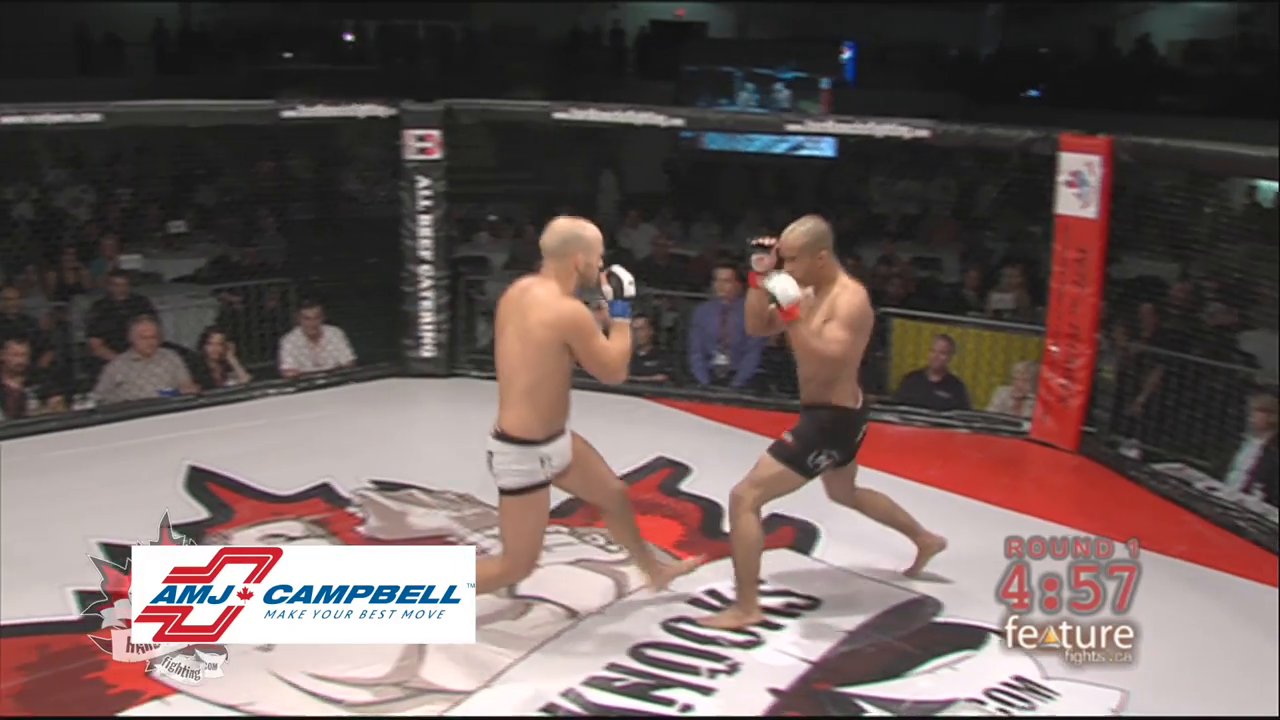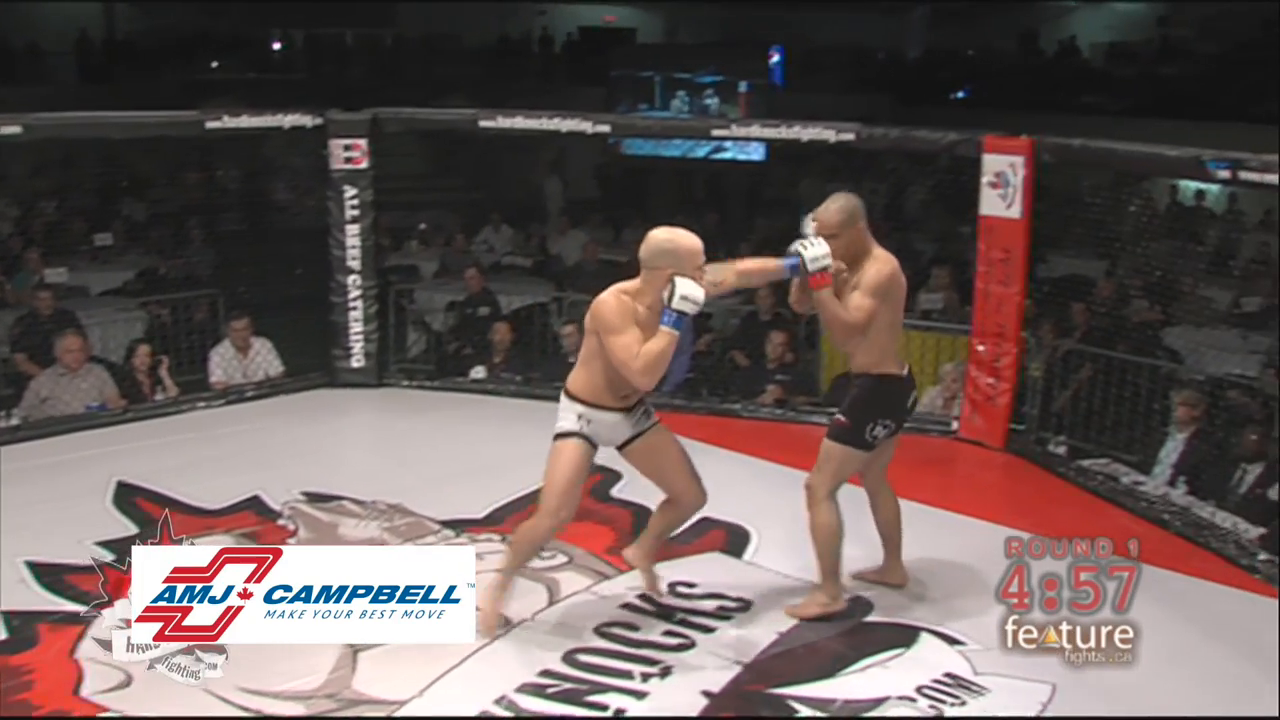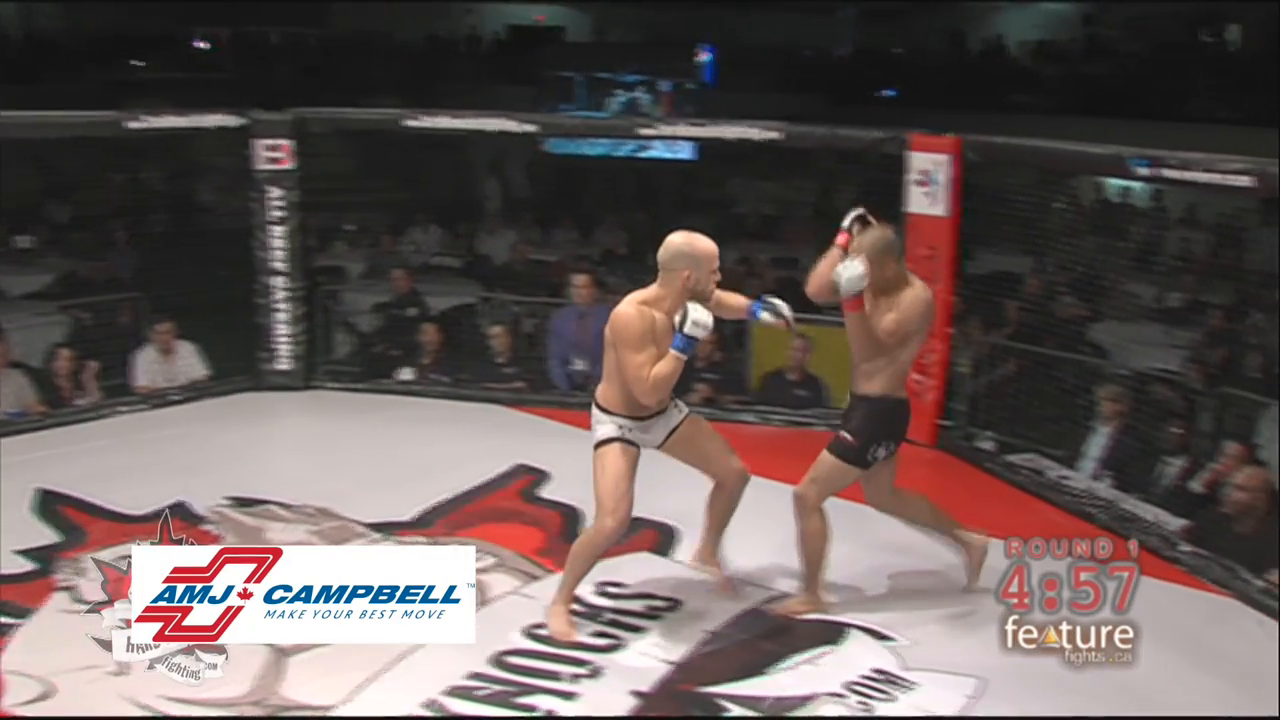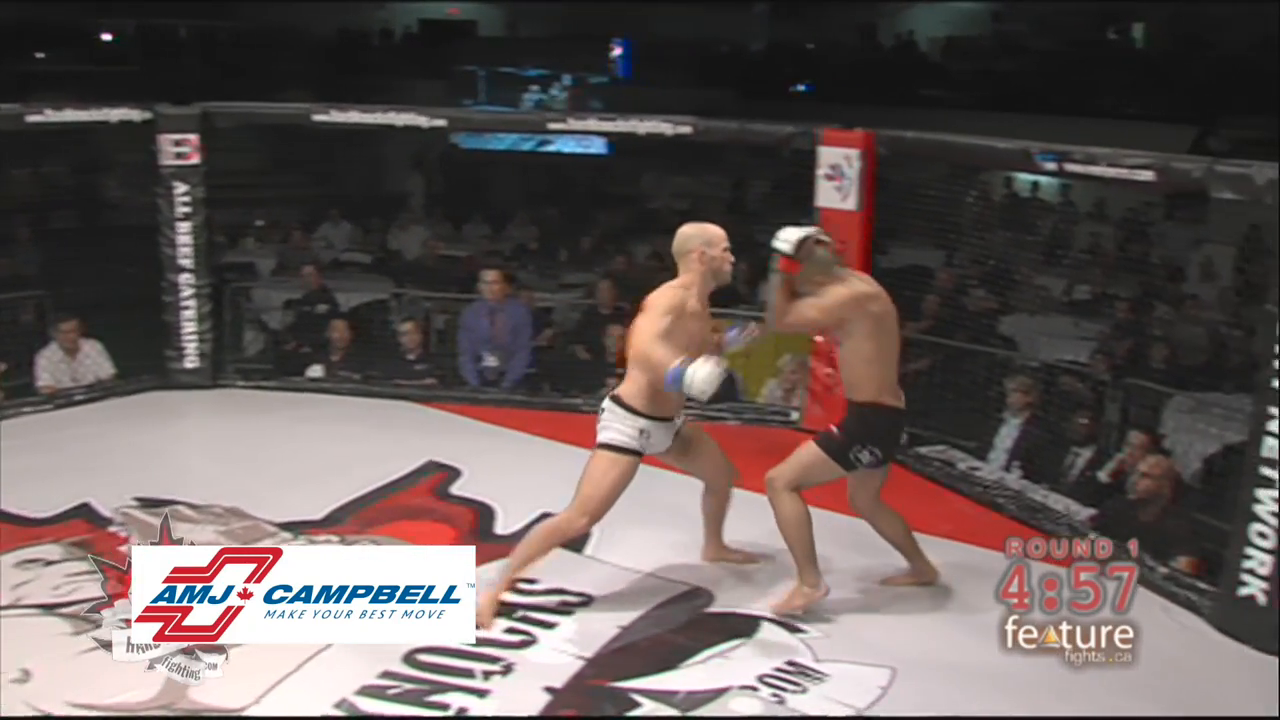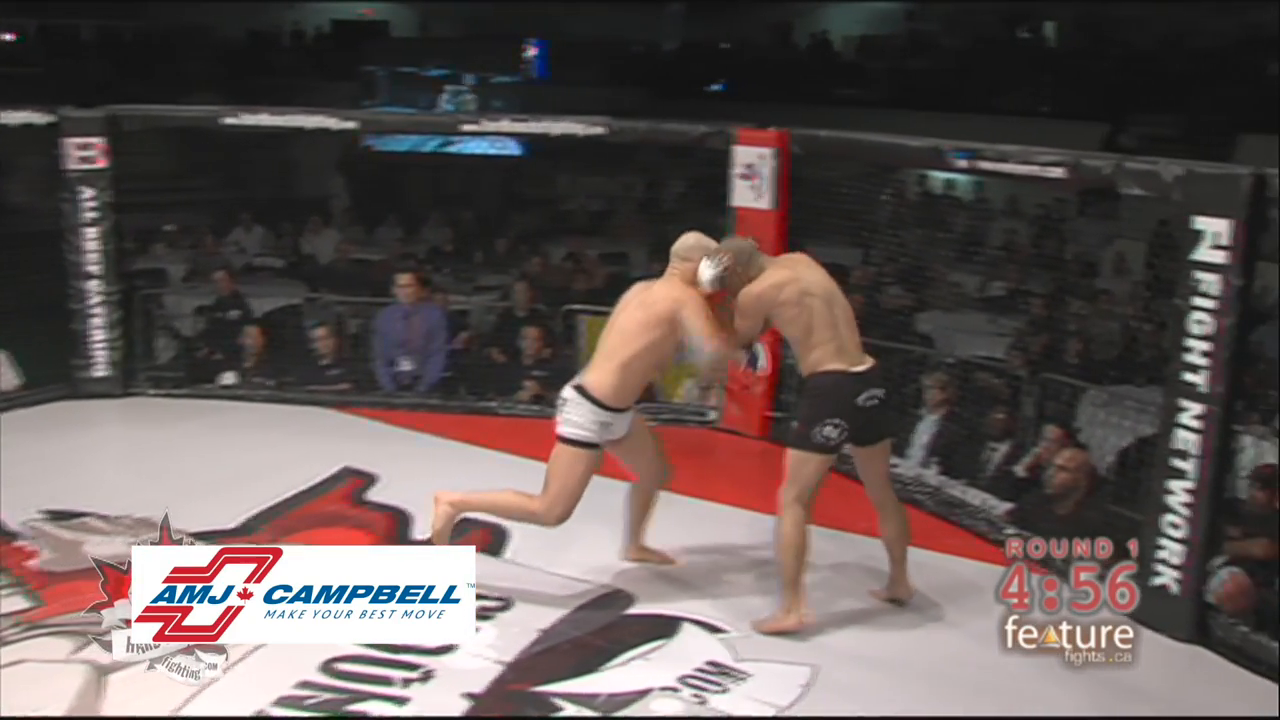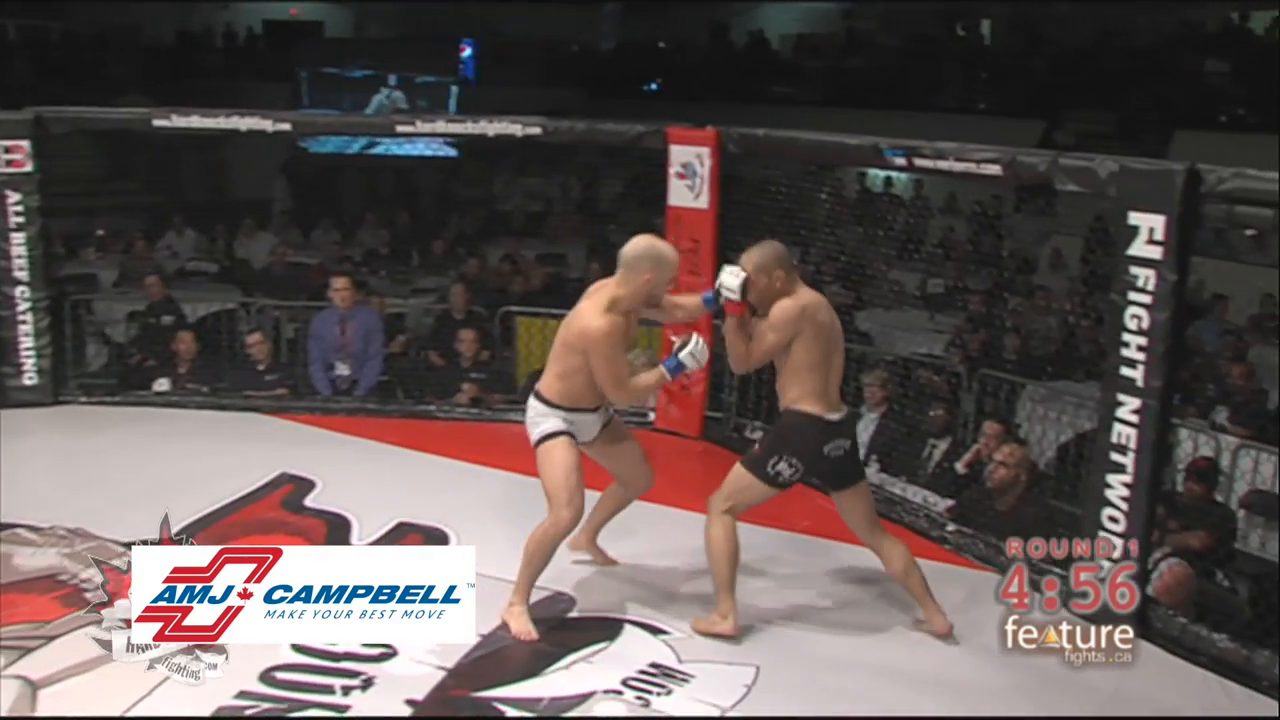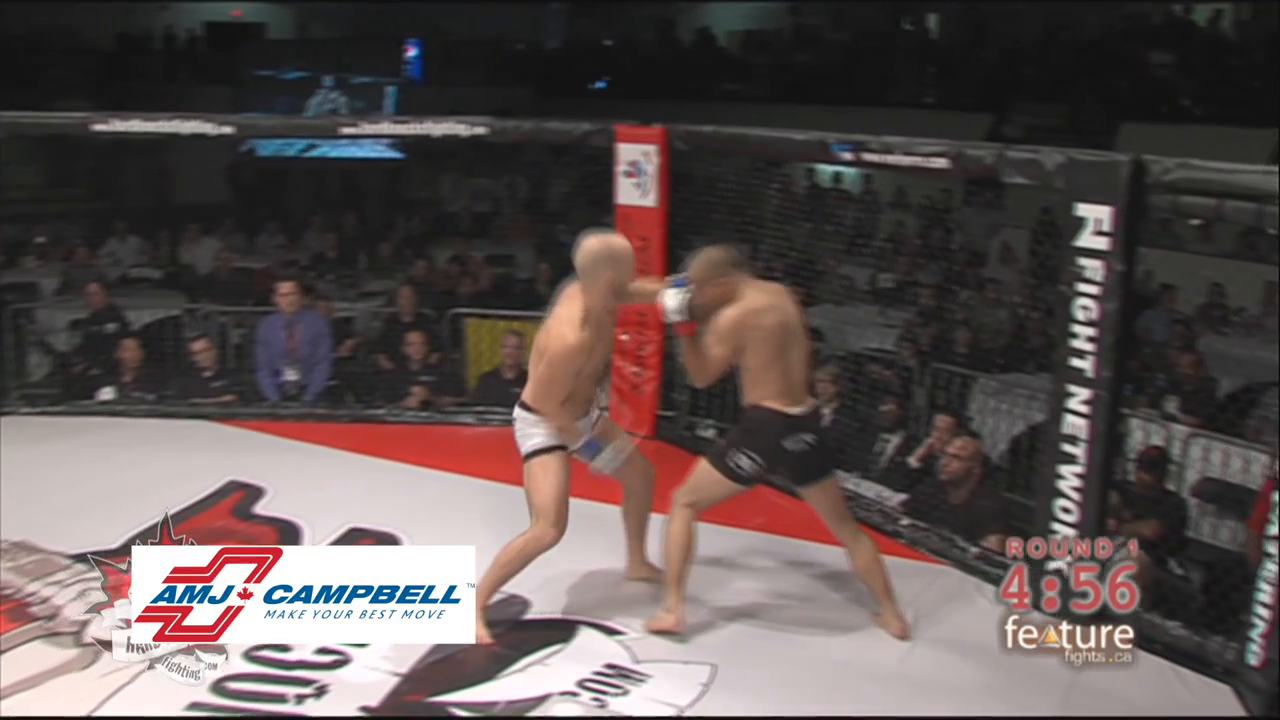
dt=0.7s
person 1, frame 1
left shoulder: (849, 300)
right shoulder: (810, 290)
left elbow: (822, 363)
right elbow: (757, 328)
left wrist: (790, 312)
right wrist: (761, 276)
left hip: (830, 421)
right hip: (837, 413)
left knee: (743, 500)
right knee: (842, 492)
left ankle: (746, 606)
right ankle: (925, 540)
person 1, frame 2
left shoulder: (880, 270)
right shoulder: (848, 264)
left elbow: (843, 332)
right elbow: (801, 304)
left wrist: (820, 276)
right wrist: (808, 254)
left hip: (879, 390)
right hip: (884, 387)
left knee: (819, 486)
right knee: (874, 481)
left ankle: (830, 593)
right ankle: (893, 567)
person 1, frame 3
left shoulder: (916, 298)
right shoulder: (869, 282)
left elbow: (867, 351)
right elbow: (816, 291)
left wrist: (852, 301)
right wrist: (844, 241)
left hip: (879, 413)
right hip: (867, 406)
left knee: (807, 496)
right knee: (885, 496)
left ankle: (810, 595)
right ankle: (968, 543)
person 1, frame 4
left shoulder: (854, 295)
right shoulder: (851, 284)
left elbow: (780, 320)
right elbow: (791, 309)
left wrist: (785, 264)
right wrist: (802, 259)
left hip: (871, 420)
right hip: (878, 416)
left knee: (780, 482)
right knee: (866, 502)
left ankle: (809, 583)
right ankle: (922, 568)
person 1, frame 5
left shoulder: (755, 293)
right shoulder: (800, 262)
left elbow: (737, 338)
left wrist: (715, 293)
right wrist: (724, 288)
left hip: (829, 389)
right hip: (869, 381)
left knee: (793, 502)
right knee: (882, 492)
left ankle: (791, 610)
right ankle: (899, 584)
person 1, frame 6
left shoulder: (791, 309)
right shoulder: (814, 303)
left elbow: (742, 363)
right elbow: (761, 344)
left wrist: (734, 306)
right wrist: (743, 307)
left hip: (801, 431)
right hip: (838, 431)
left knee: (720, 509)
right knee: (873, 533)
left ankle: (725, 615)
right ankle: (934, 615)
person 1, frame 7
left shoulder: (734, 316)
right shoulder: (781, 295)
left elbow: (701, 377)
left wrist: (683, 325)
left hip: (763, 427)
right hip: (805, 425)
left knee: (684, 503)
right knee: (845, 527)
left ankle: (672, 610)
right ankle: (893, 616)
person 2, frame 1
left shoulder: (518, 291)
right shoulder: (568, 313)
right elbow: (613, 373)
right wrist: (620, 307)
left hip: (552, 440)
right hip: (523, 454)
left knee: (614, 496)
right knee: (516, 568)
left ankle: (652, 568)
person 2, frame 2
left shoulder: (671, 290)
right shoulder: (613, 305)
right elbow: (642, 376)
right wrist: (677, 318)
left hip: (633, 413)
right hip: (586, 414)
left knee: (692, 495)
right knee: (553, 518)
left ankle: (643, 553)
right ankle: (498, 590)
person 2, frame 3
left shoulder: (692, 300)
right shoulder: (632, 317)
left elbow: (720, 301)
right elbow: (649, 391)
left wrist: (757, 309)
right wrist: (686, 342)
left hip: (665, 413)
right hip: (619, 421)
left knee: (735, 474)
right knee: (613, 521)
left ankle: (708, 553)
right ankle: (560, 603)
person 2, frame 4
left shoulder: (701, 300)
right shoulder: (668, 299)
right elbow: (641, 347)
left wrist: (730, 340)
right wrist: (679, 375)
left hip: (668, 422)
right hip: (628, 422)
left knee: (725, 475)
right knee: (580, 518)
left ankle: (715, 546)
right ankle: (496, 588)
person 2, frame 5
left shoulder: (643, 290)
right shoulder: (686, 297)
right elbow: (713, 349)
left hip: (615, 409)
right hip: (590, 412)
left knee: (655, 474)
right knee: (551, 511)
left ankle: (634, 546)
right ankle: (453, 503)
person 2, frame 6
left shoulder: (619, 289)
right shoulder: (599, 325)
left elbow: (673, 310)
right elbow: (624, 394)
left wrist: (716, 298)
right wrist: (675, 367)
left hip: (593, 411)
right hip: (553, 415)
left knee: (639, 479)
right knee: (566, 513)
left ankle: (586, 540)
right ankle: (517, 602)
person 2, frame 7
left shoulder: (586, 291)
right shoulder: (571, 340)
left elbow: (626, 294)
right elbow: (550, 407)
right wrist: (589, 448)
left hip: (581, 414)
right hip: (543, 425)
left knee: (641, 476)
right knee: (547, 531)
left ankle: (637, 565)
right ankle: (471, 606)
